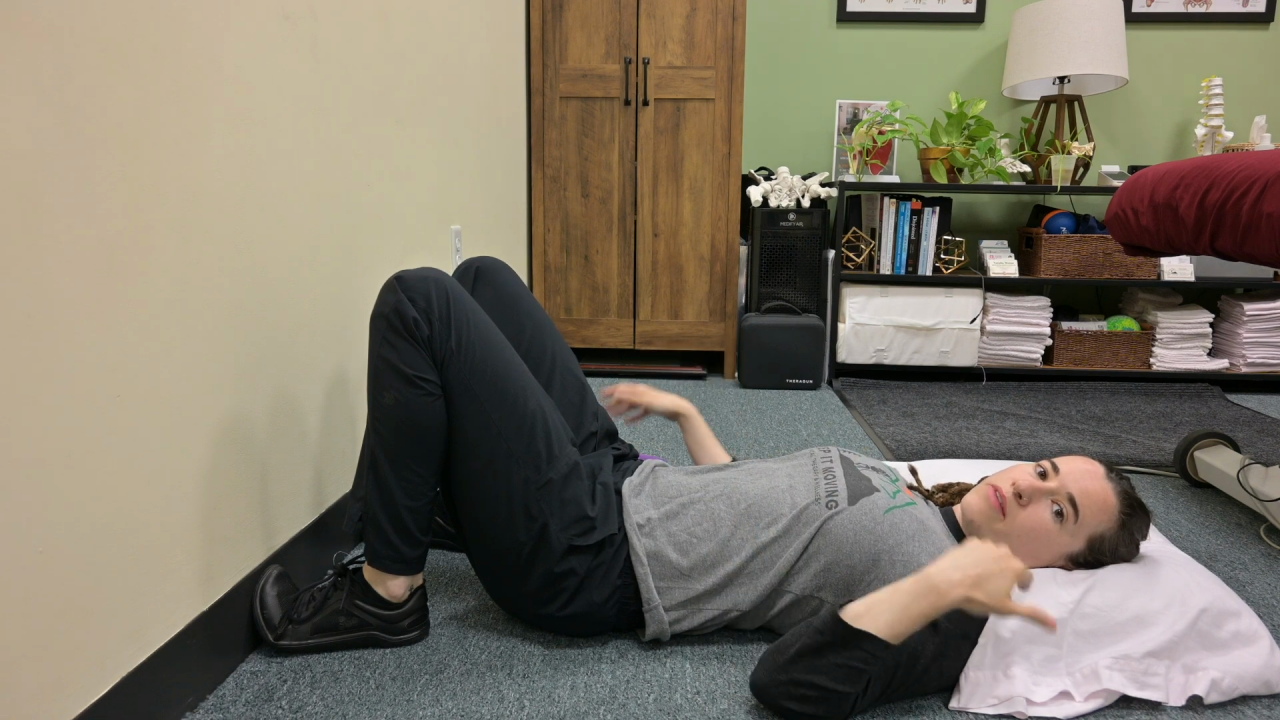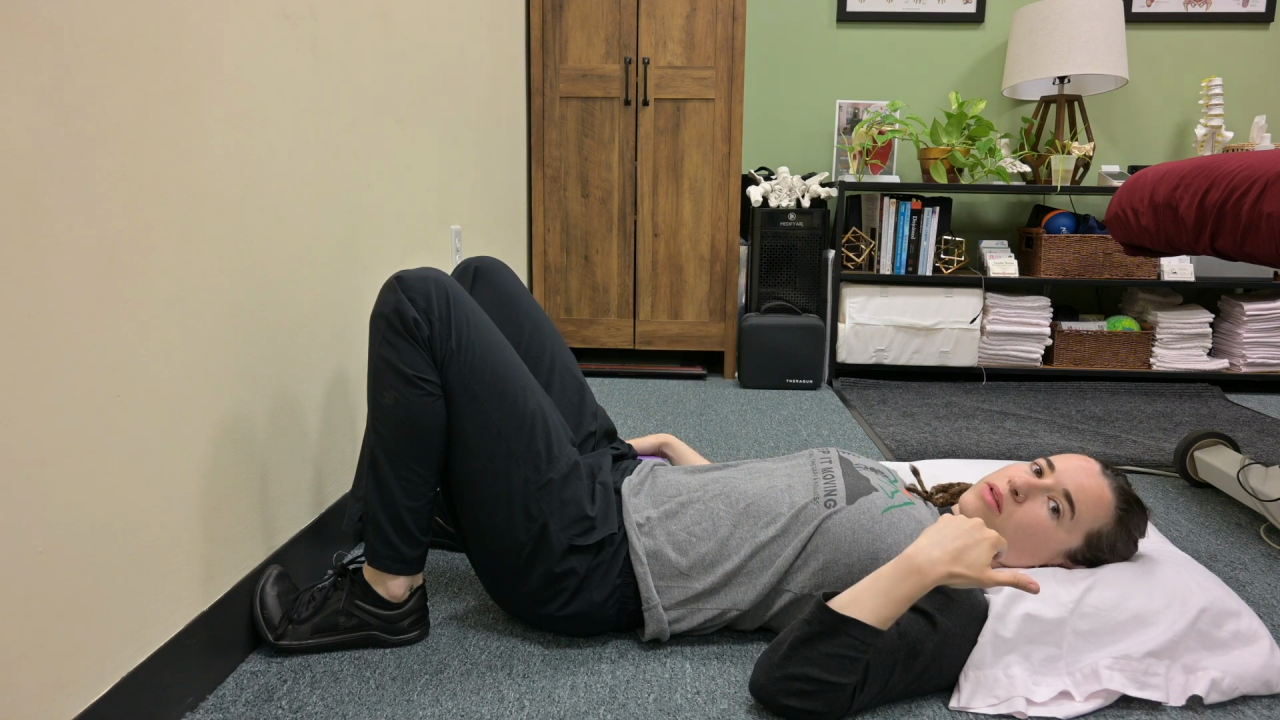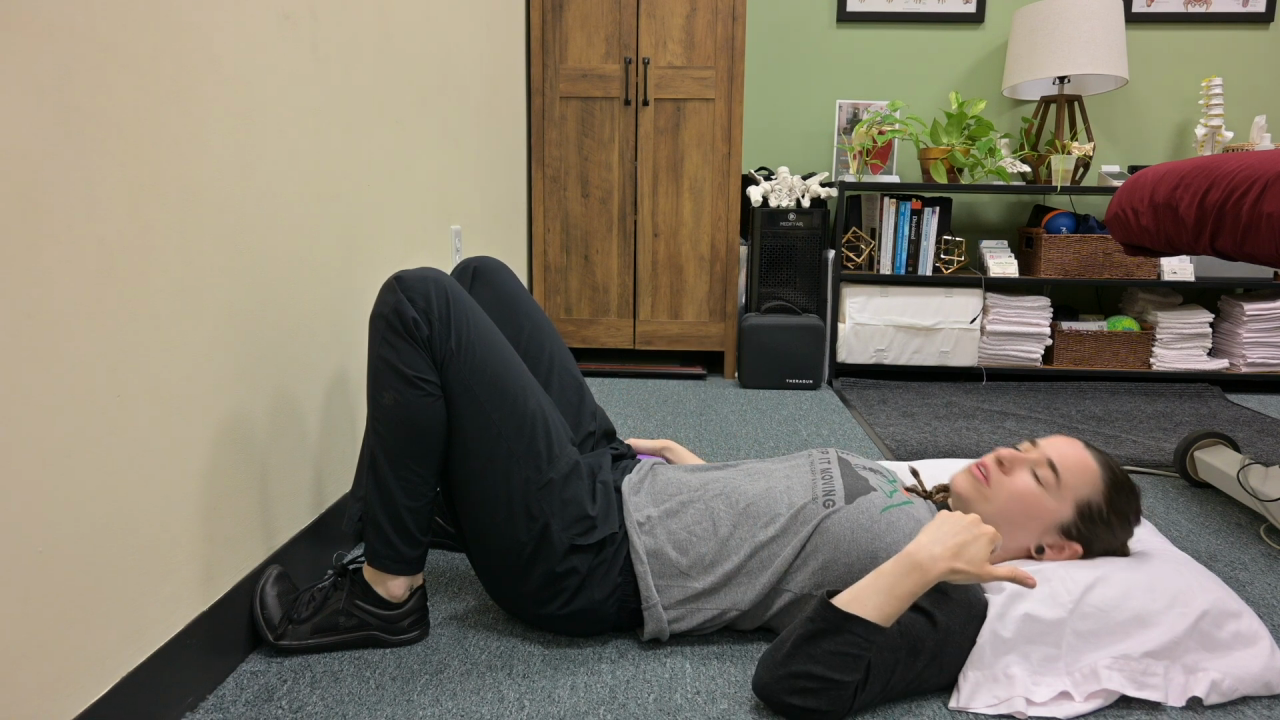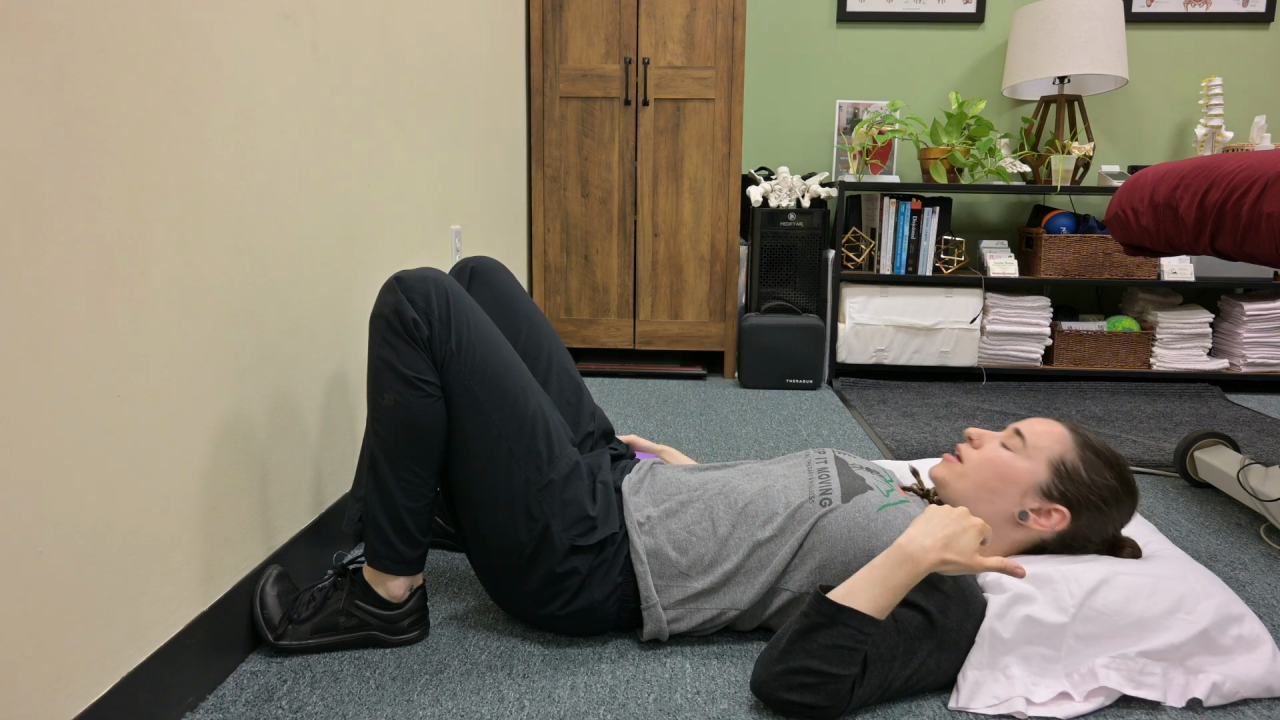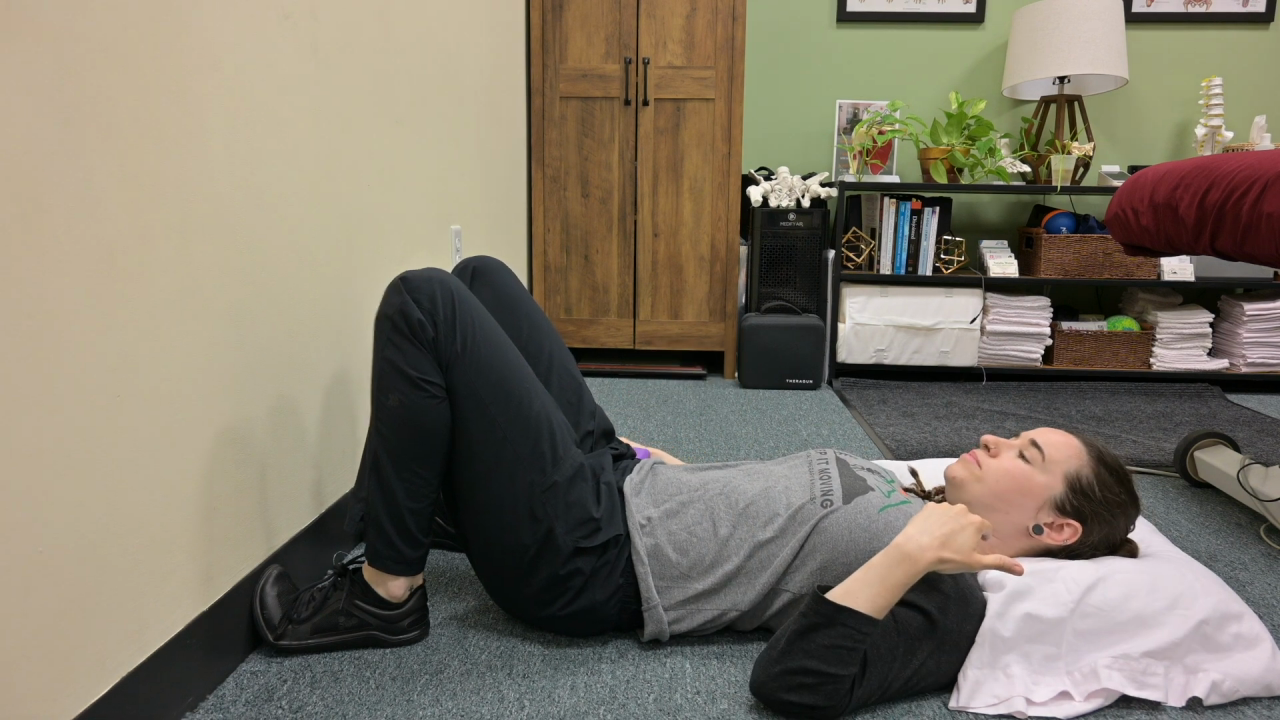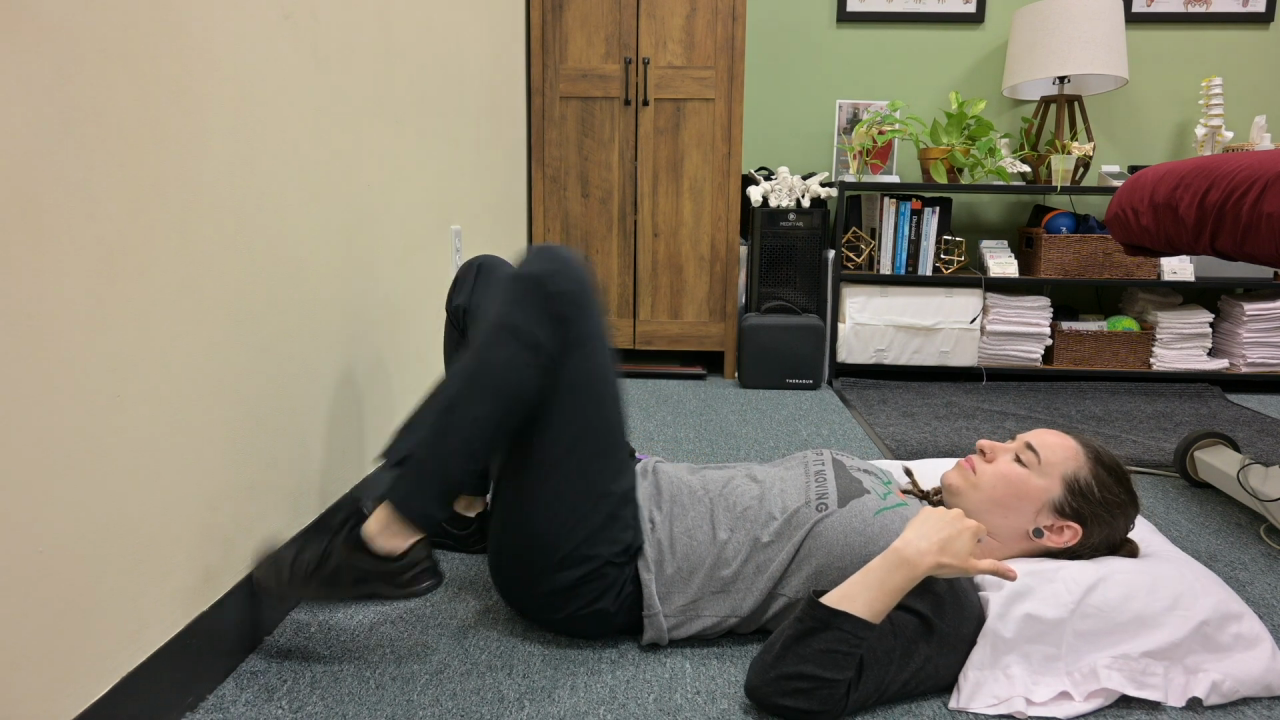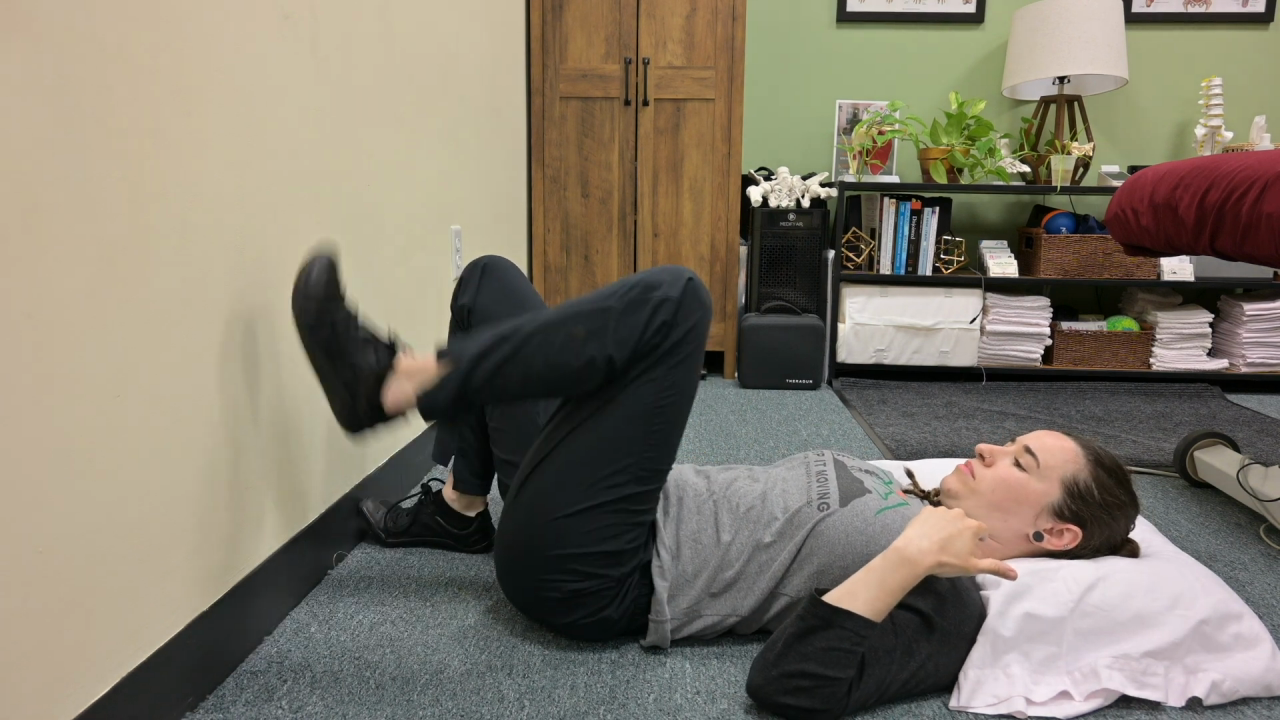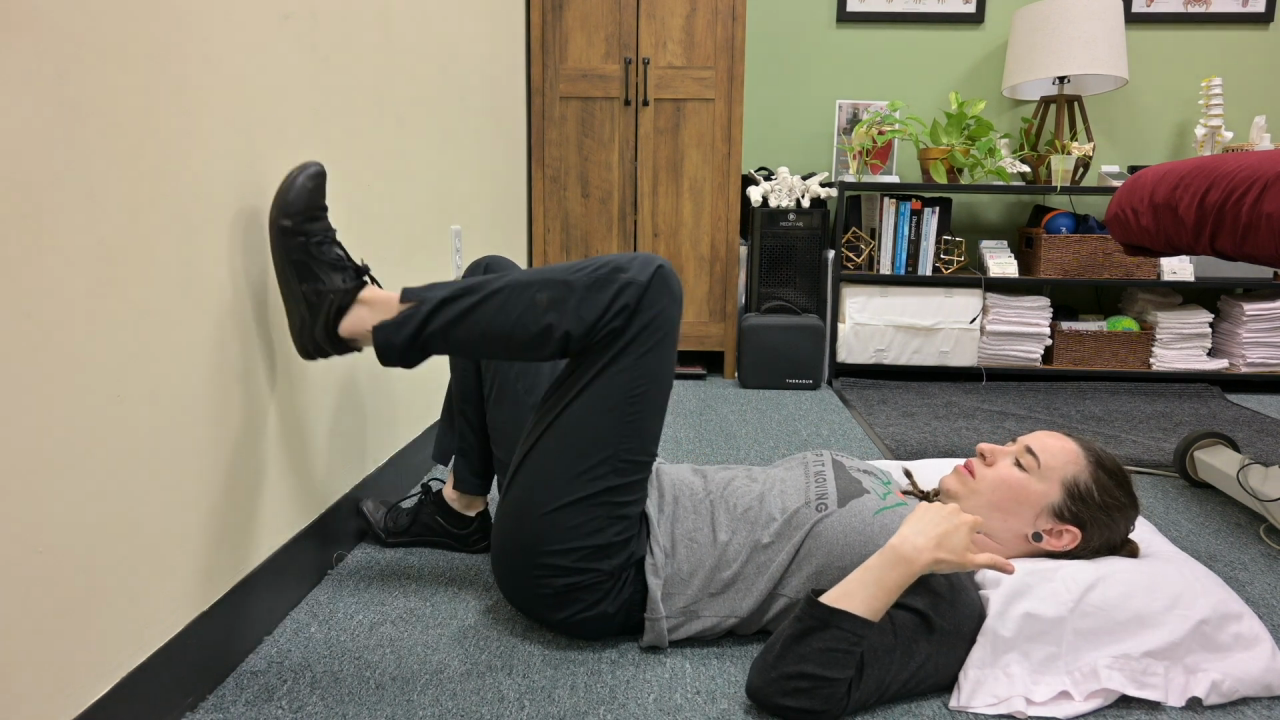
dt=0.3s
person 1, frame 1
left shoulder: (943, 619)
right shoulder: (906, 489)
left wrist: (941, 585)
right wrist: (685, 412)
left hip: (583, 558)
right hip: (621, 482)
left knee: (418, 302)
right knee: (480, 279)
left ankle: (385, 593)
right ankle: (444, 500)
person 1, frame 2
left shoulder: (947, 608)
right shoulder: (905, 489)
left wrist: (922, 566)
right wrist: (676, 450)
left hip: (582, 557)
right hip: (620, 484)
left knee: (418, 302)
right knee: (480, 278)
left ankle: (384, 593)
right ankle: (443, 499)
person 1, frame 3
left shoulder: (946, 604)
right shoulder: (908, 492)
left wrist: (925, 562)
right wrist: (677, 458)
left hip: (584, 557)
right hip: (621, 483)
left knee: (419, 302)
right knee: (478, 277)
left ankle: (384, 592)
right ankle: (447, 497)
person 1, frame 4
left shoulder: (945, 599)
right shoulder: (905, 492)
left wrist: (913, 554)
right wrist: (675, 461)
left hip: (582, 557)
right hip: (619, 486)
left knee: (418, 304)
right knee: (476, 279)
left ankle: (383, 596)
right ankle: (446, 501)
person 1, frame 5
left shoulder: (945, 598)
right shoulder: (904, 491)
left wrist: (912, 554)
left hip: (582, 561)
right hip: (619, 489)
left knee: (426, 305)
right knee: (479, 279)
left ankle: (383, 595)
right ankle: (451, 500)
person 1, frame 6
left shoulder: (944, 604)
right shoulder: (902, 496)
left wrist: (909, 560)
right wrist: (672, 466)
left hip: (584, 573)
right hip: (638, 496)
left knee: (552, 280)
right knee: (485, 279)
left ankle: (389, 542)
right ankle: (456, 507)
person 1, frame 7
left shoulder: (946, 603)
right shoulder: (903, 494)
left wrist: (910, 557)
left hip: (586, 573)
right hip: (652, 512)
left knee: (671, 301)
right knee: (489, 282)
left ankle: (395, 383)
right ankle: (461, 508)
person 1, frame 8
left shoulder: (943, 605)
right shoulder: (906, 496)
left wrist: (906, 555)
left hip: (582, 571)
right hip: (644, 506)
left knee: (640, 287)
right knee: (492, 276)
left ankle: (356, 314)
right ankle: (460, 509)
